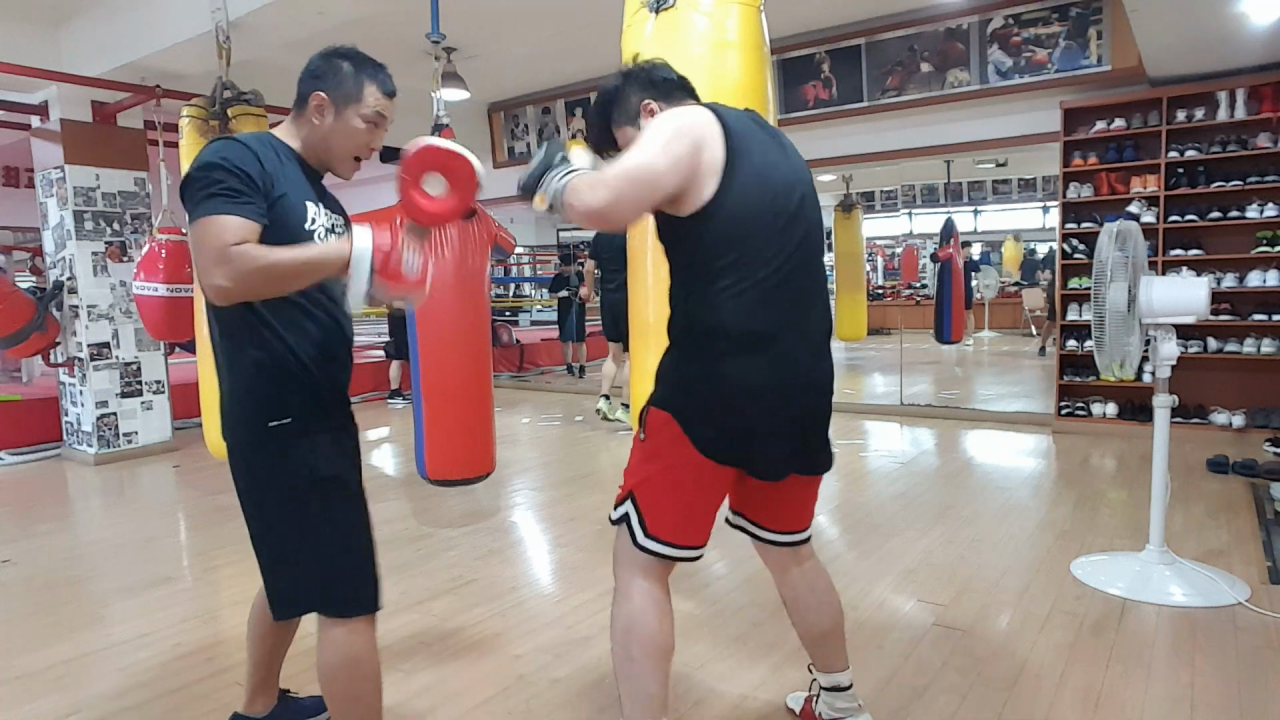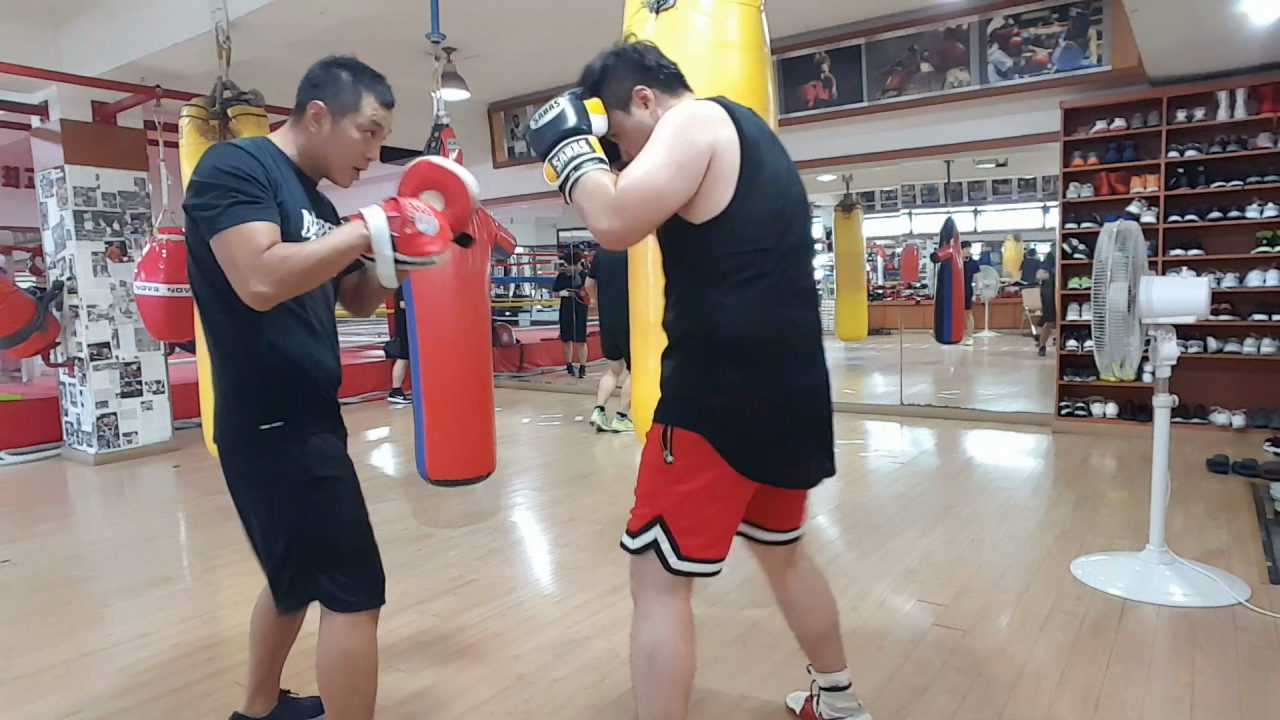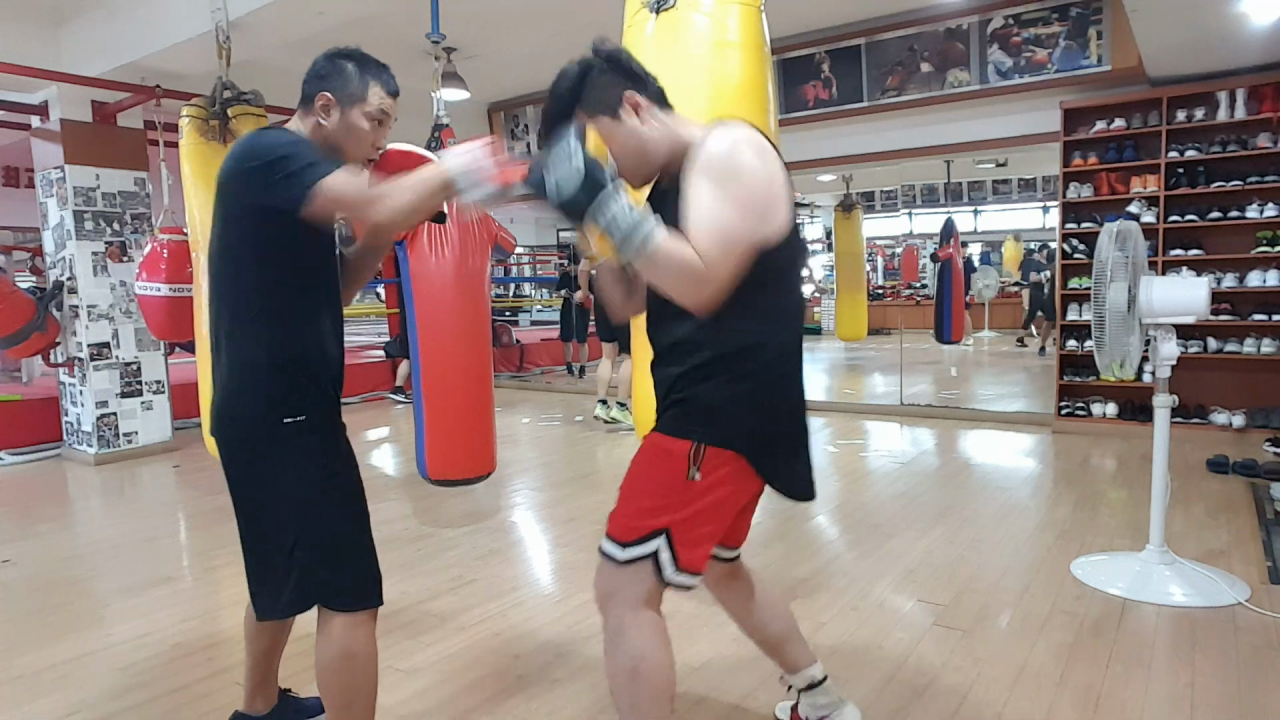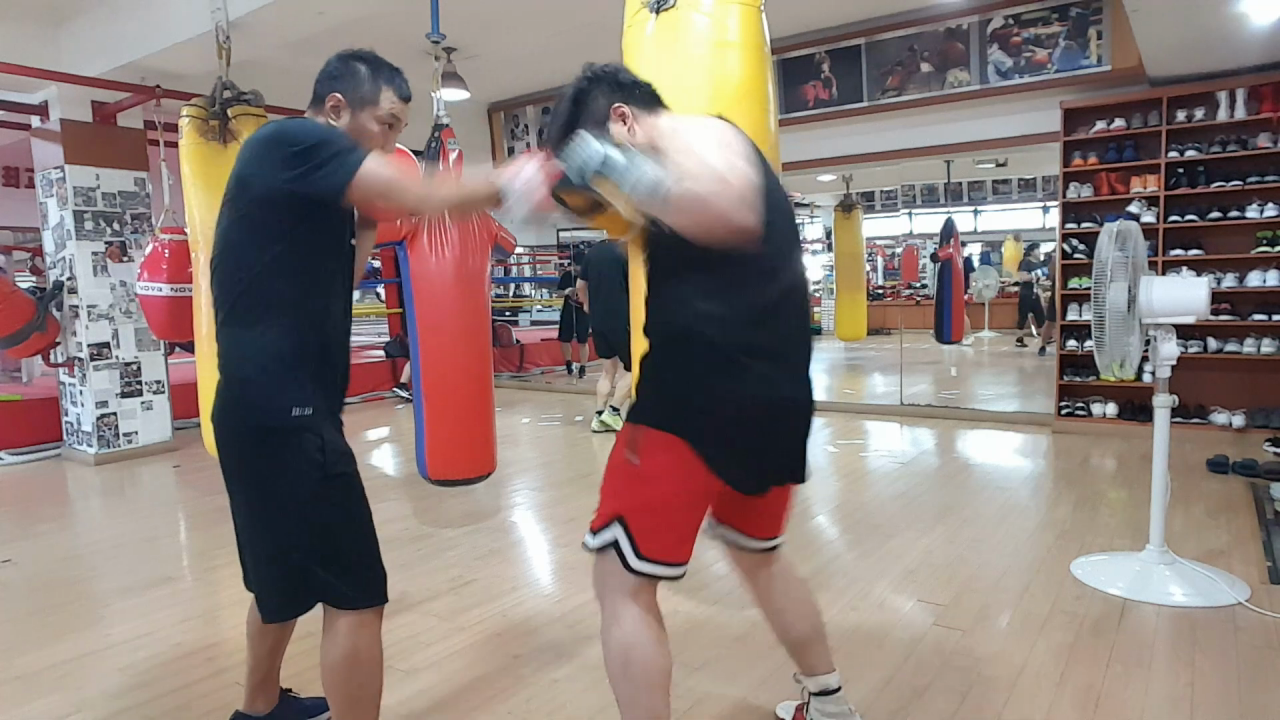
dt=0.2s
person 1, frame 1
left shoulder: (318, 193)
right shoulder: (235, 160)
left elbow: (352, 287)
right elbow: (225, 274)
left wrist: (401, 236)
right wrist: (352, 249)
left hip: (319, 417)
right hip: (280, 422)
left knee: (293, 577)
right knee: (348, 601)
person 1, frame 2
left shoulder: (305, 195)
right shoulder: (235, 168)
left elbow: (352, 301)
right elbow: (261, 284)
left wrist: (396, 244)
right wrist: (365, 230)
left hip: (301, 416)
right hip: (274, 422)
left knee: (296, 575)
right knee: (352, 593)
person 1, frame 3
left shoulder: (283, 173)
right shoulder: (272, 154)
left elbow: (328, 286)
right elbow: (380, 210)
left wrist: (373, 245)
right wrist: (456, 170)
left hip: (266, 412)
right hip: (286, 415)
left knee: (285, 574)
right knee: (348, 593)
person 1, frame 4
left shoulder: (290, 164)
right shoulder: (291, 143)
left elbow: (328, 273)
right elbow: (421, 193)
left wrist: (371, 240)
right wrist: (520, 181)
left hip: (272, 410)
right hip: (283, 414)
left knee: (290, 574)
right knee: (353, 590)
person 2, frame 1
left shoulder: (688, 124)
right shoulder: (768, 143)
left elbow: (601, 203)
left wrist: (548, 178)
left hip: (711, 391)
right hip: (796, 390)
left knee: (638, 566)
right knee: (788, 551)
person 2, frame 2
left shoulder: (696, 121)
right shoulder: (744, 133)
left elbow: (614, 218)
left wrist: (568, 146)
right wrist: (591, 157)
left hip: (715, 398)
right hip: (785, 394)
left knee: (656, 583)
right knee: (781, 552)
person 2, frame 3
left shoulder: (727, 149)
right shoulder: (666, 192)
left elbow: (697, 286)
right elbow: (627, 305)
left wrist: (603, 210)
right wrist: (582, 209)
left hip: (723, 416)
right hip: (717, 412)
left knee: (623, 591)
right knee: (720, 568)
person 2, frame 4
left shoulder: (689, 140)
left elbow: (725, 210)
left wrist: (613, 165)
left hip: (701, 403)
right hip: (771, 400)
left knee: (622, 587)
right knee: (755, 556)
